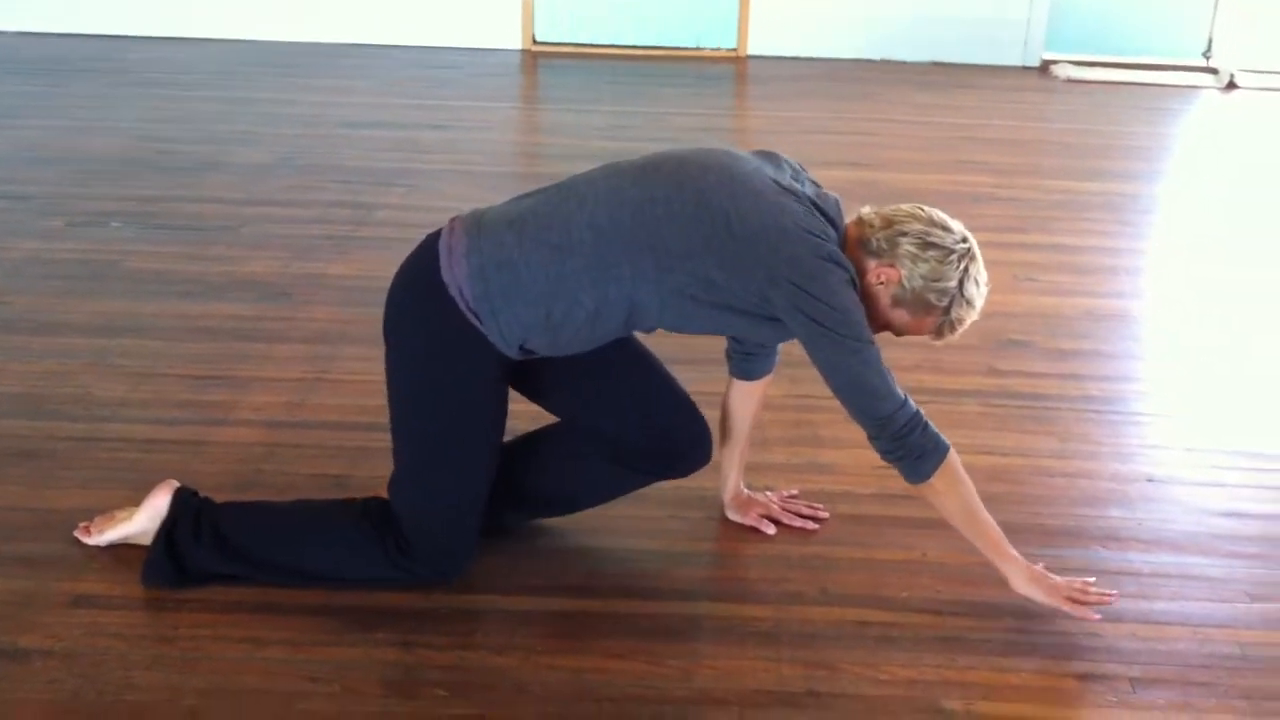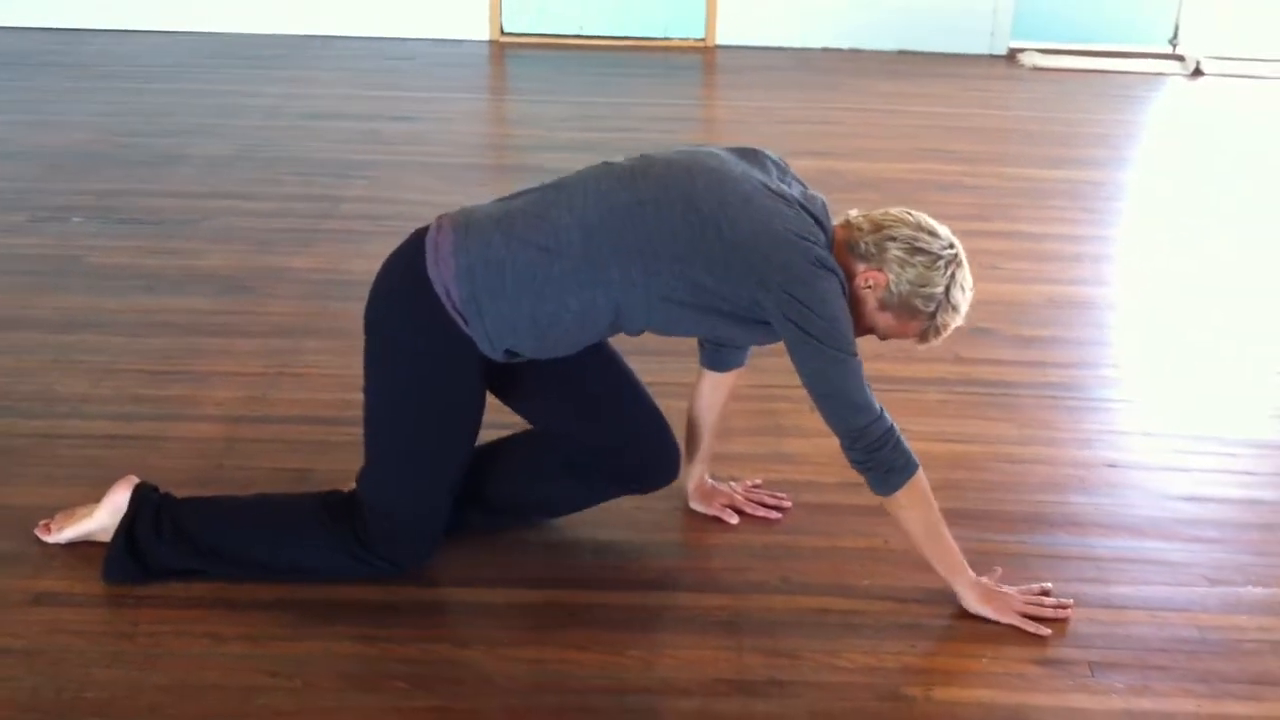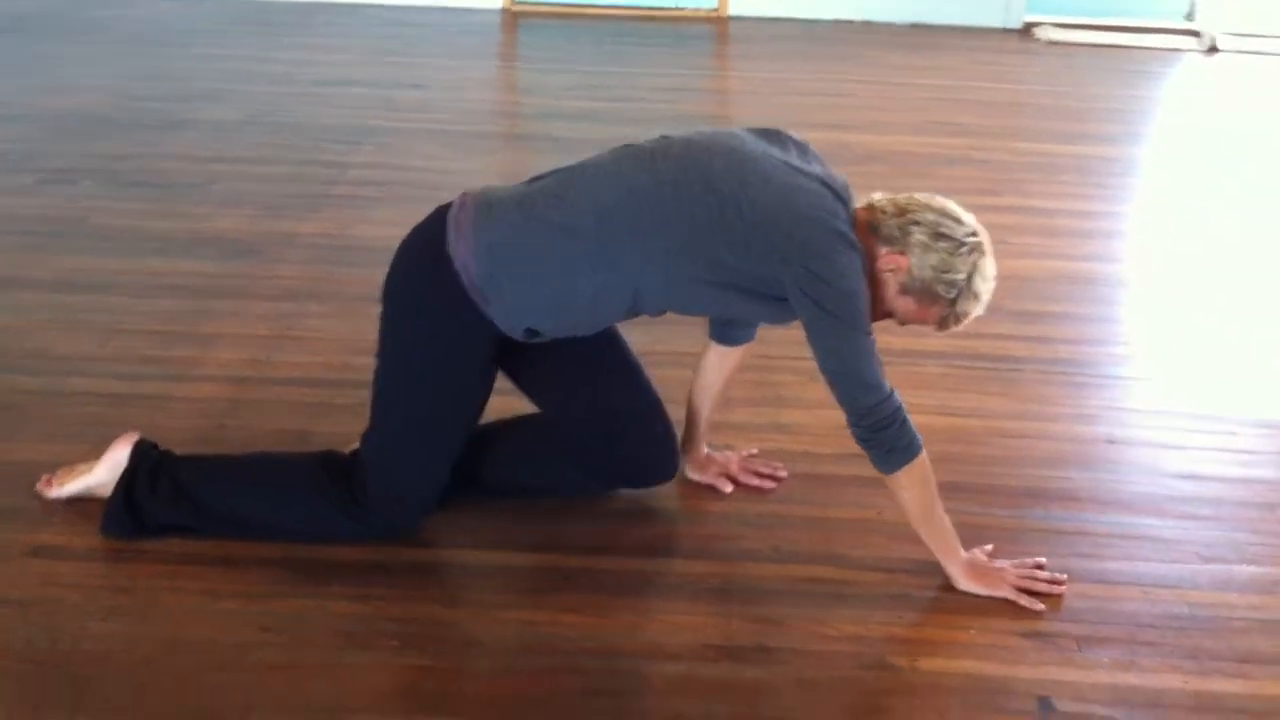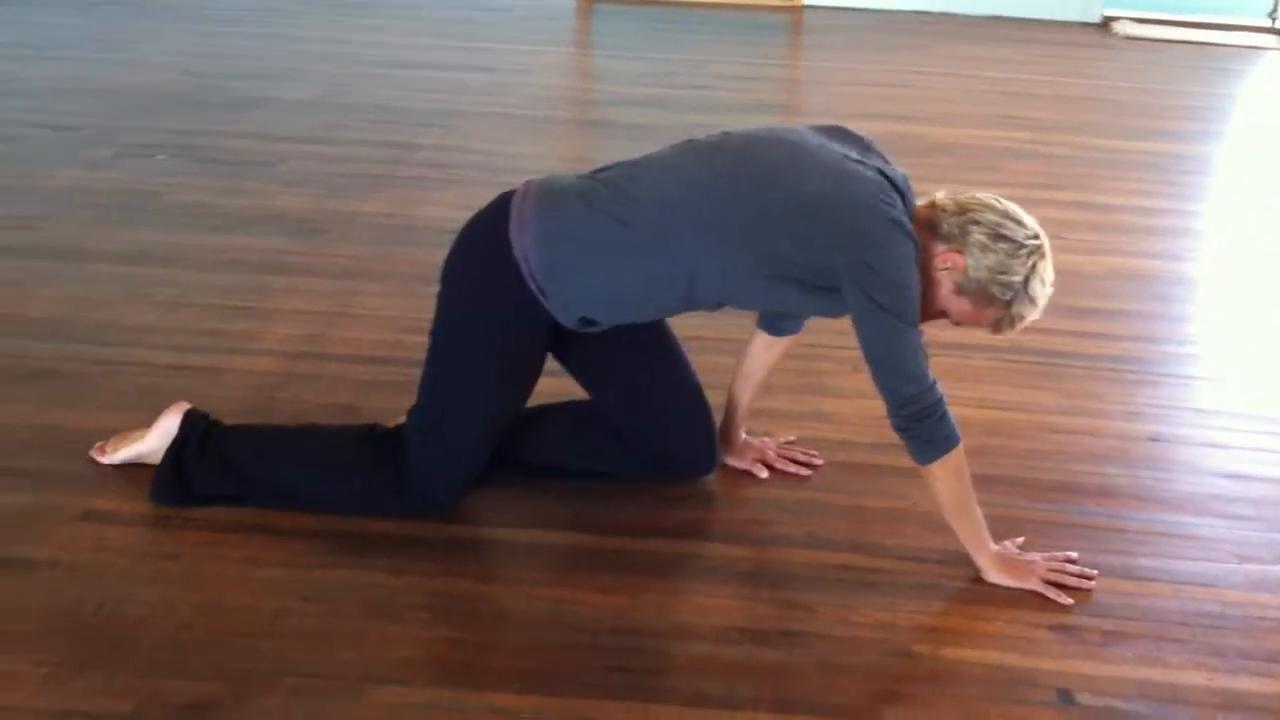
dt=0.3s
person 1, frame 1
left shoulder: (796, 200)
right shoulder: (812, 269)
left elbow: (751, 341)
right elbow: (901, 433)
left wrist: (736, 487)
right wrist: (1018, 570)
left hip: (515, 300)
right hip: (452, 306)
left knee: (673, 442)
right knee: (426, 553)
left ankle: (443, 487)
right ankle: (182, 523)
person 1, frame 2
left shoulder: (780, 191)
right shoulder: (802, 272)
left elbow: (723, 335)
right elbow: (872, 444)
left wrist: (699, 477)
right wrist: (969, 586)
left hip: (488, 296)
right hip: (436, 307)
left knee: (640, 457)
right knee: (389, 545)
left ankle: (412, 486)
right ankle: (144, 520)
person 1, frame 3
left shoulder: (798, 172)
right shoulder: (823, 252)
left elbow: (732, 301)
right elbow: (879, 422)
left wrist: (696, 443)
right wrist: (959, 563)
left hip: (509, 276)
right hip: (456, 284)
left knee: (639, 455)
right knee: (379, 508)
left ankle: (414, 452)
right ankle: (143, 477)
person 1, frame 4
left shoulder: (859, 169)
right shoulder: (881, 241)
left elbow: (780, 285)
right elbow: (918, 412)
left wrist: (736, 428)
right wrist: (986, 553)
left hip: (565, 262)
right hip: (517, 271)
left knee: (682, 449)
right knee: (423, 480)
left ankle: (453, 432)
right ankle: (195, 446)
